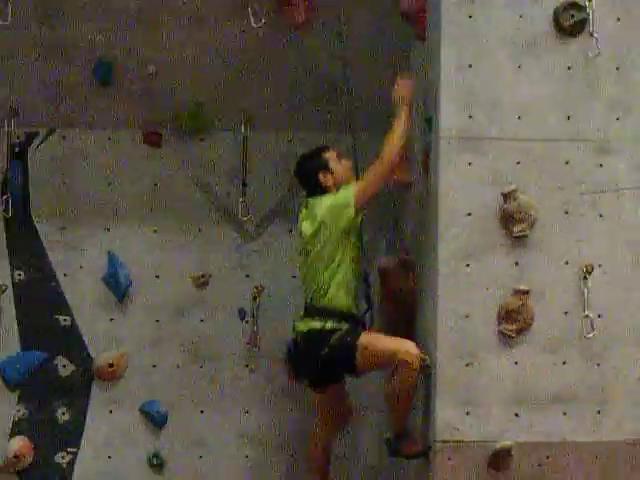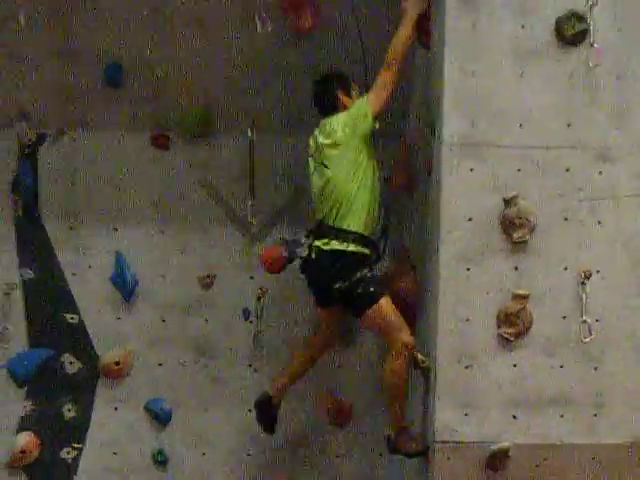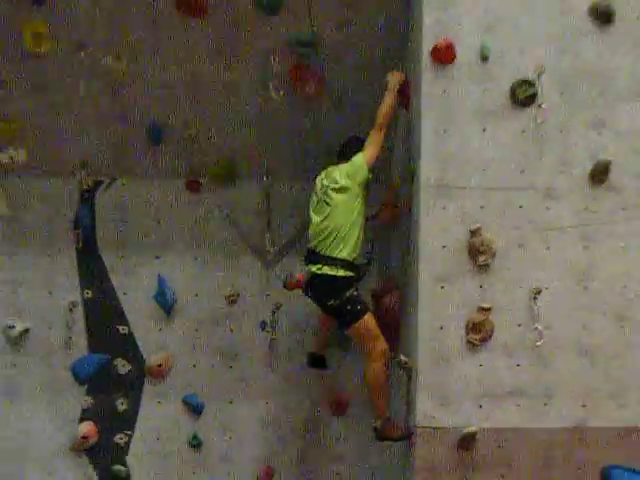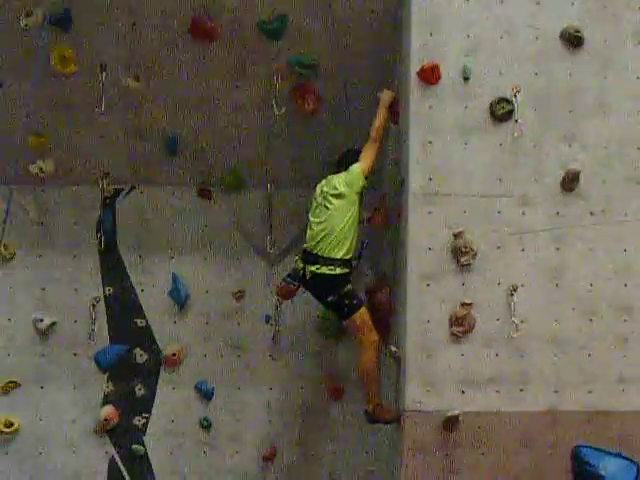
dt=0.3s
person 1, frame 1
left shoulder: (318, 211)
right shoulder: (332, 208)
left elbow: (357, 205)
right elbow: (388, 162)
left wrist: (382, 194)
left hip: (317, 336)
right hip: (328, 335)
left knee: (335, 418)
right knee: (409, 355)
right ankle: (400, 438)
person 1, frame 2
left shoulder: (324, 135)
right shoulder: (349, 124)
right elbow: (390, 68)
left hip: (323, 254)
right hip: (344, 259)
left knee: (327, 333)
right knee: (403, 341)
left ankle: (273, 395)
right ankle: (399, 434)
person 1, frame 3
left shoulder: (323, 179)
right shoulder: (352, 173)
right elbow: (379, 130)
right wrist: (393, 87)
left hip: (315, 272)
right hip: (334, 279)
left knee: (333, 311)
right knee: (378, 349)
left ankle: (317, 351)
right ankle: (385, 424)
person 1, frame 4
left shoulder: (323, 187)
right shoulder: (349, 182)
left hip: (309, 269)
right hip: (331, 277)
right knee: (370, 340)
right ankle: (374, 407)
